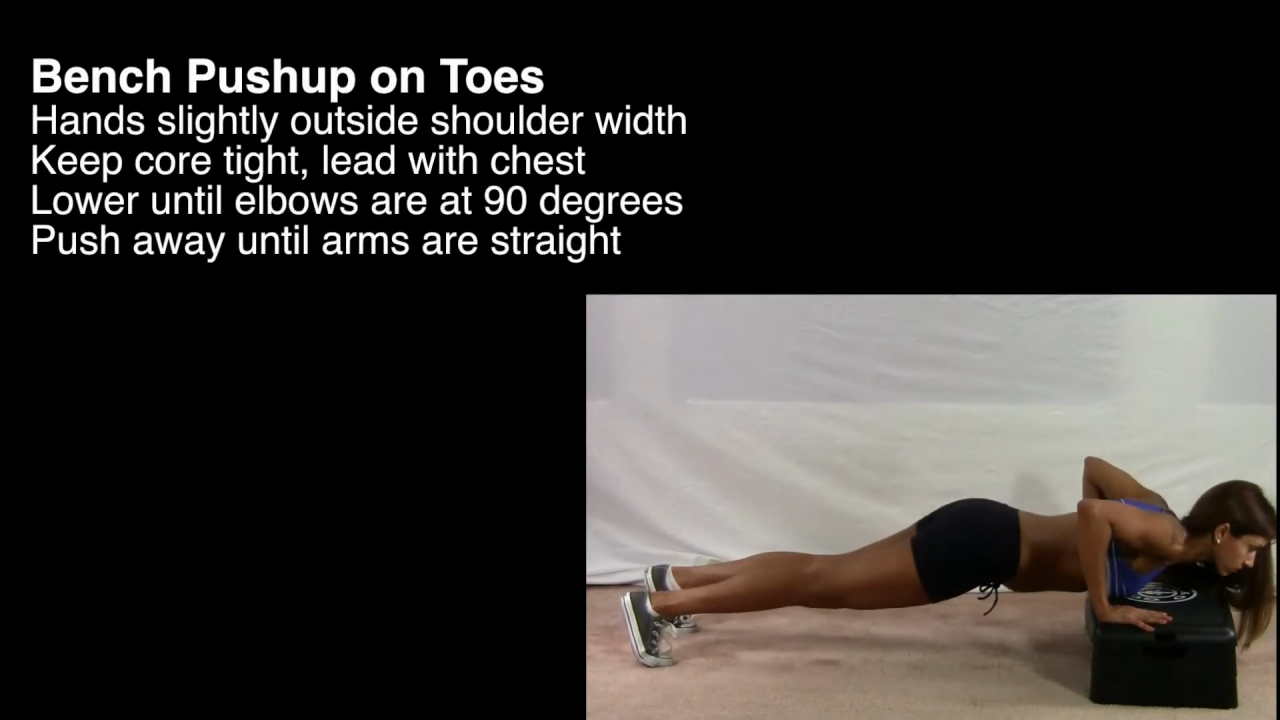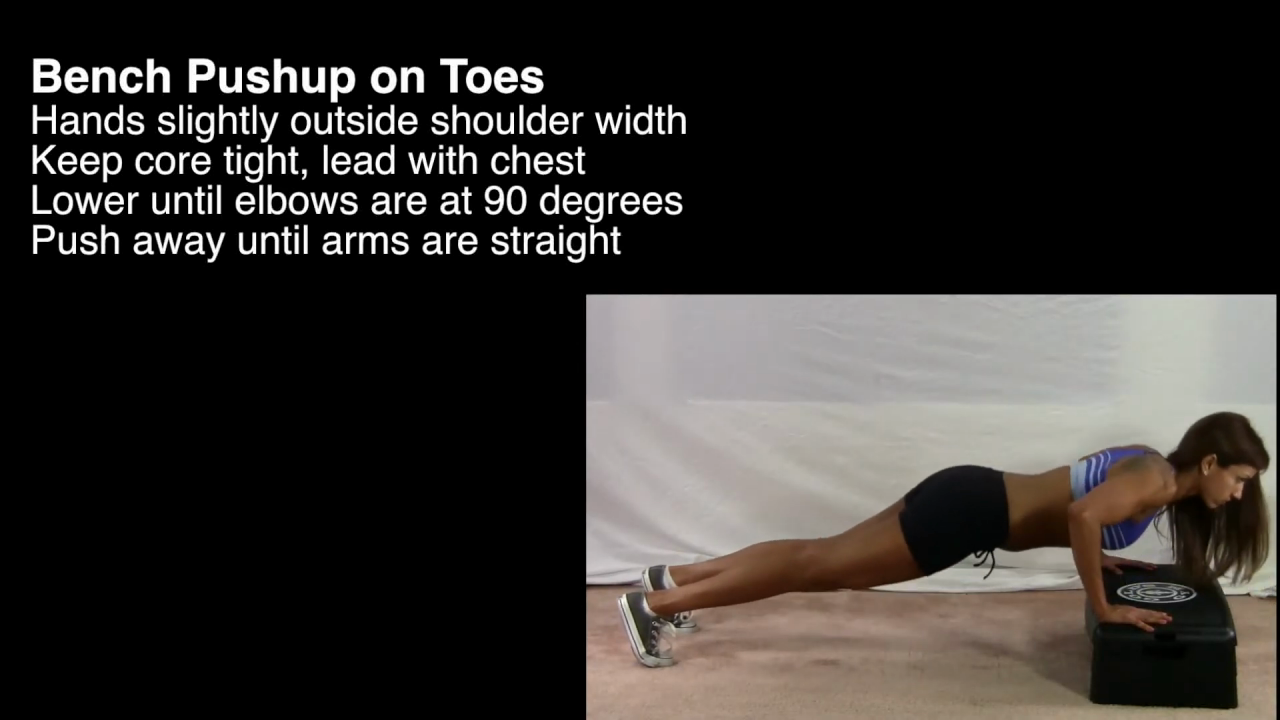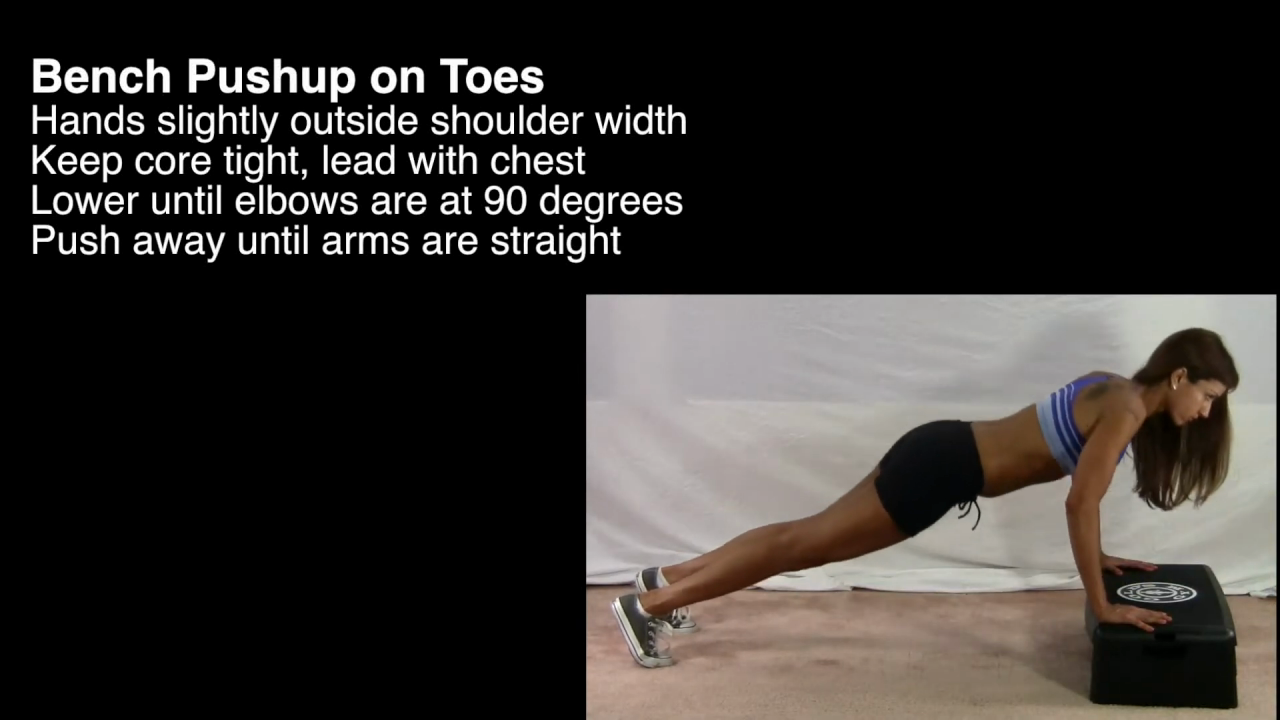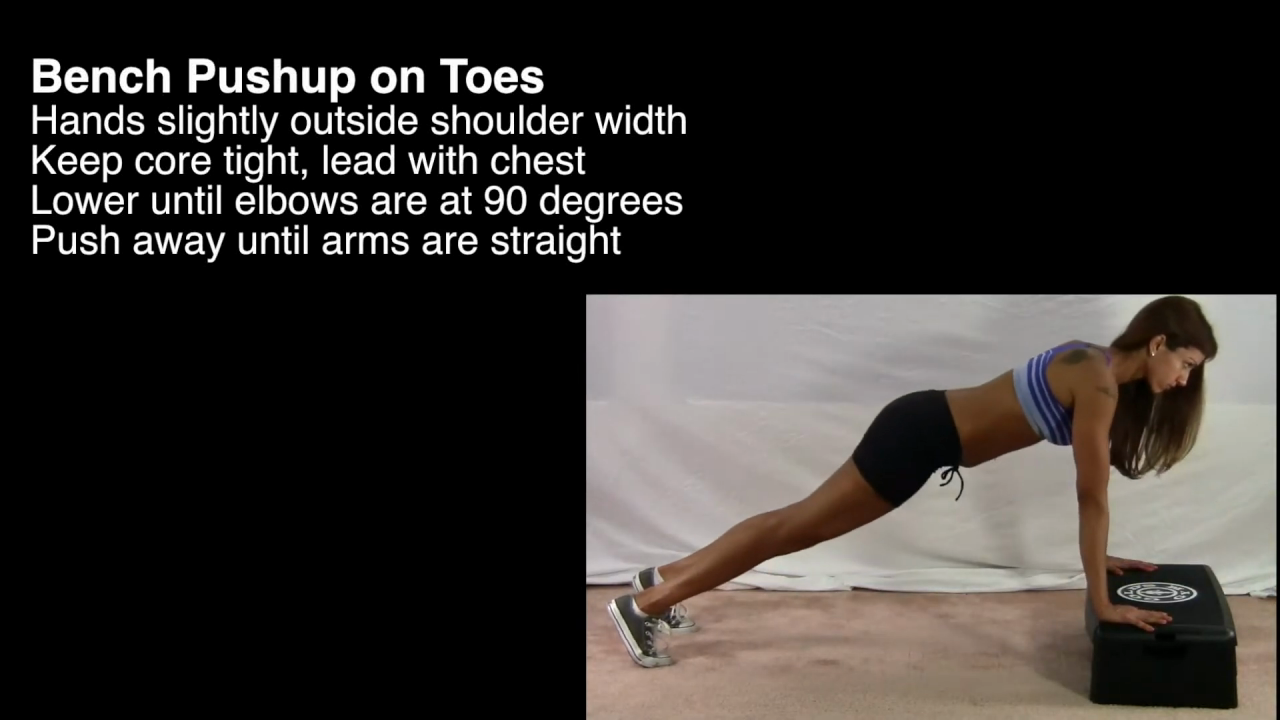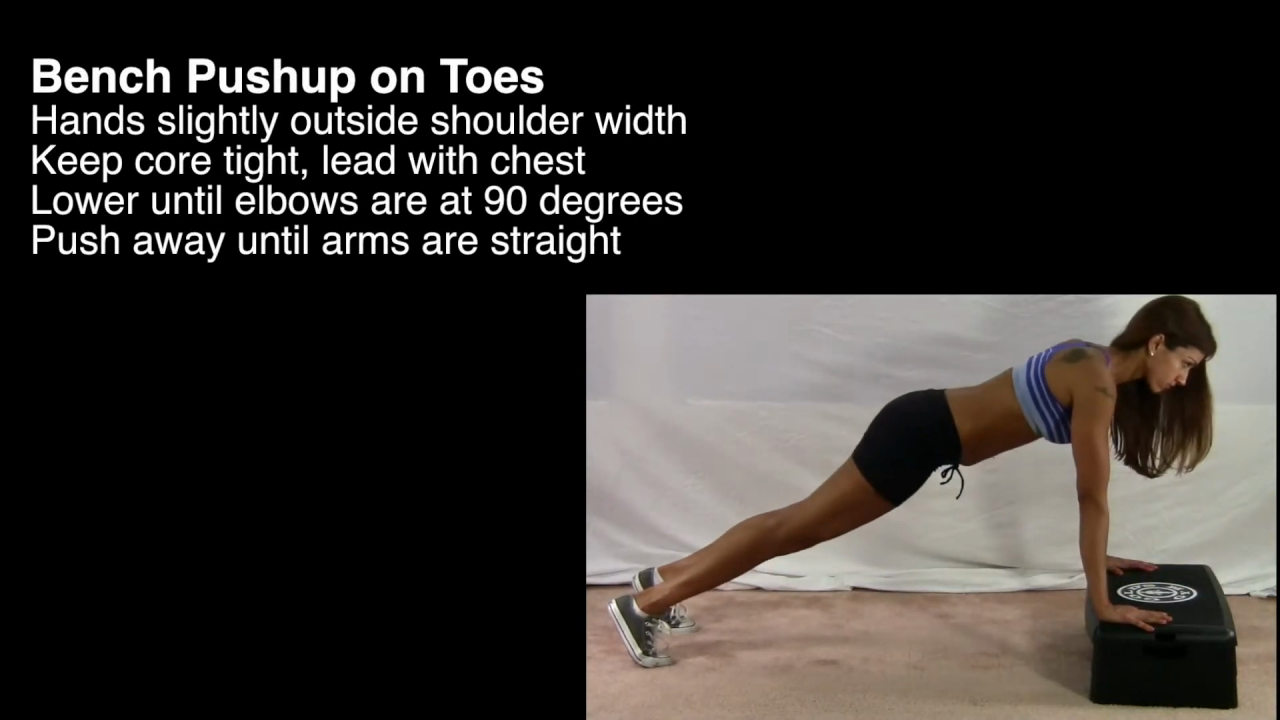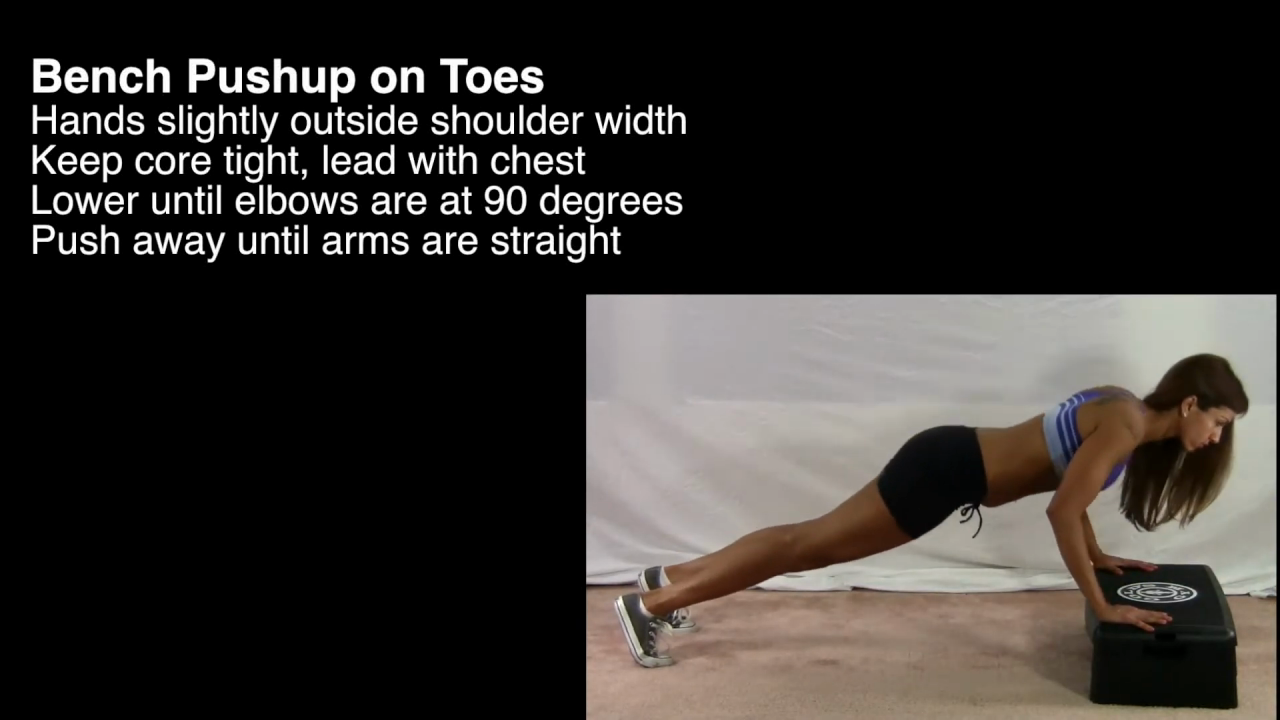
dt=0.4s
person 1, frame 1
left shoulder: (1161, 511)
right shoulder: (1167, 538)
left elbow: (1093, 464)
right elbow: (1092, 515)
right wrist: (1104, 607)
left hip: (981, 529)
right hip: (979, 544)
left knee: (826, 571)
right knee: (822, 582)
left ankle: (675, 578)
right ankle: (657, 605)
person 1, frame 2
left shoulder: (1152, 462)
right shoulder: (1157, 482)
right elbow: (1081, 518)
left wrist: (1102, 558)
right wrist: (1104, 609)
left hip: (968, 495)
right hip: (967, 513)
left knee: (820, 553)
right knee: (817, 567)
left ankle: (673, 578)
right ankle: (653, 604)
person 1, frame 3
left shoulder: (1120, 392)
right shoulder: (1125, 410)
left elbow: (1080, 503)
right elbow: (1078, 506)
left wrist: (1098, 557)
right wrist: (1101, 605)
left hip: (943, 451)
right hip: (943, 467)
left knee: (806, 533)
right knee: (804, 547)
left ankle: (665, 580)
right ankle: (647, 606)
person 1, frame 4
left shoulder: (1099, 364)
right shoulder: (1100, 383)
left elbow: (1090, 489)
right elbow: (1093, 497)
left wrist: (1102, 559)
right wrist: (1102, 603)
left hip: (927, 424)
right hip: (921, 435)
left knee: (797, 522)
right knee: (794, 529)
left ankle: (661, 579)
right ankle: (643, 603)
person 1, frame 5
left shoulder: (1099, 364)
right shoulder: (1098, 384)
left elbow: (1088, 494)
right elbow: (1092, 498)
left wrist: (1098, 557)
right wrist: (1103, 603)
left hip: (927, 423)
right hip: (922, 434)
left knee: (797, 522)
right knee: (795, 530)
left ankle: (661, 581)
right ankle: (642, 605)
person 1, frame 6
left shoulder: (1128, 410)
right shoulder: (1126, 426)
left elbow: (1064, 481)
right elbow: (1061, 509)
left wrist: (1098, 557)
right wrist: (1101, 605)
left hip: (950, 459)
right hip: (946, 469)
left knee: (809, 538)
right knee: (806, 549)
left ankle: (666, 579)
right ankle: (650, 604)
